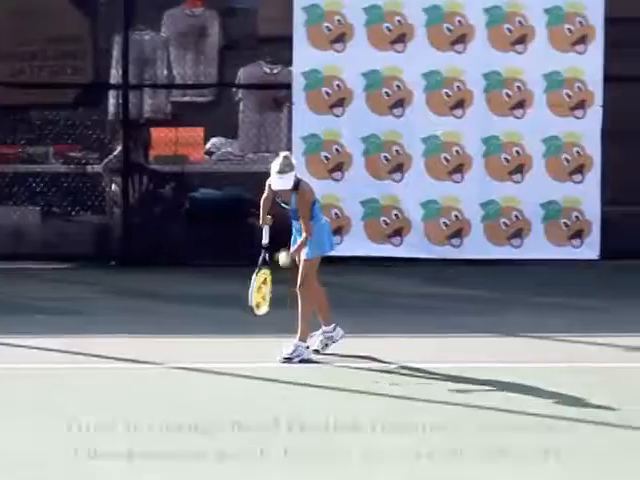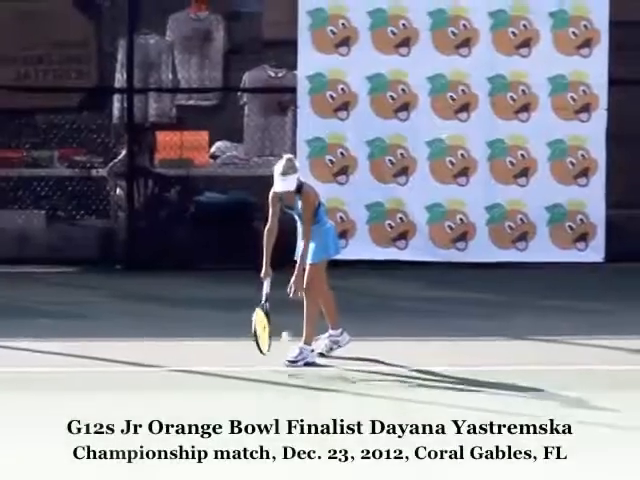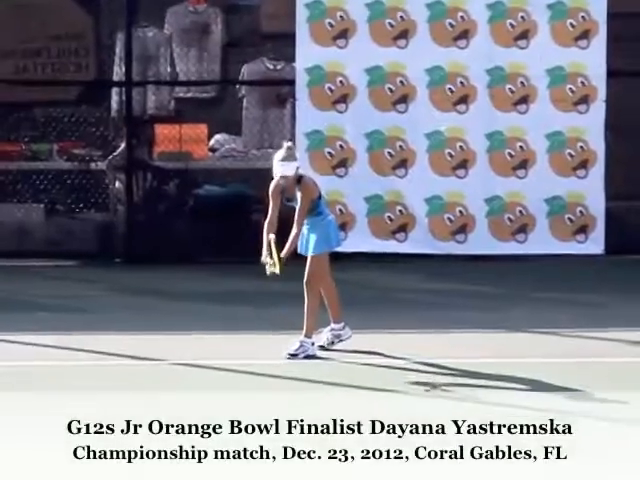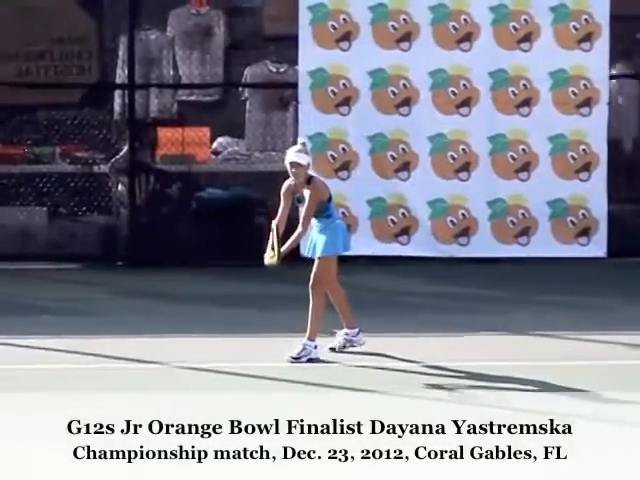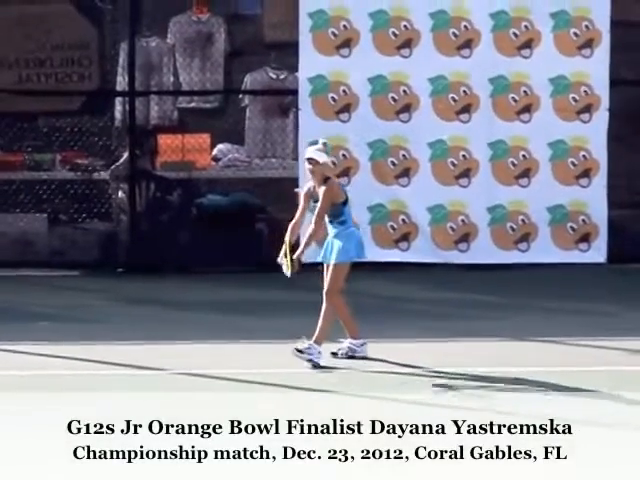
dt=0.4s
person 1, frame 1
left shoulder: (303, 192)
right shoulder: (271, 184)
left elbow: (308, 233)
left wrist: (293, 253)
right wrist: (263, 217)
left hip: (315, 233)
right hip: (298, 230)
left knee: (303, 285)
right knee: (311, 282)
left ankle: (301, 345)
right ankle: (329, 329)
person 1, frame 2
left shoulder: (307, 195)
right shoulder: (276, 193)
left elbow: (306, 238)
right elbow: (271, 227)
left wrist: (298, 274)
right wrist: (266, 263)
left hip: (320, 236)
right hip: (308, 235)
left knee: (309, 288)
right knee: (320, 286)
left ankle: (306, 348)
right ankle: (336, 333)
person 1, frame 3
left shoulder: (306, 187)
right shoulder: (276, 186)
left elbow: (297, 227)
right elbow: (271, 220)
left wrist: (282, 257)
right wrist: (266, 249)
left hip: (321, 228)
right hip: (310, 228)
left knee: (311, 282)
right knee: (323, 279)
left ankle: (307, 342)
right ankle: (338, 327)
person 1, frame 4
left shoulder: (314, 188)
right shoulder: (288, 187)
left elbow: (303, 227)
right elbow: (281, 219)
left wrist: (282, 251)
left hip: (330, 233)
right hip: (319, 232)
left knee: (316, 286)
right knee: (330, 284)
left ankle: (310, 345)
right ankle: (352, 331)
person 1, frame 5
left shoulder: (330, 188)
right shoulder: (308, 189)
left elbow: (316, 226)
right elbow: (297, 221)
left wrist: (299, 254)
left hip: (346, 240)
right hip: (334, 240)
left knee: (330, 293)
right knee: (334, 294)
left ankle: (314, 347)
right ankle: (356, 342)
